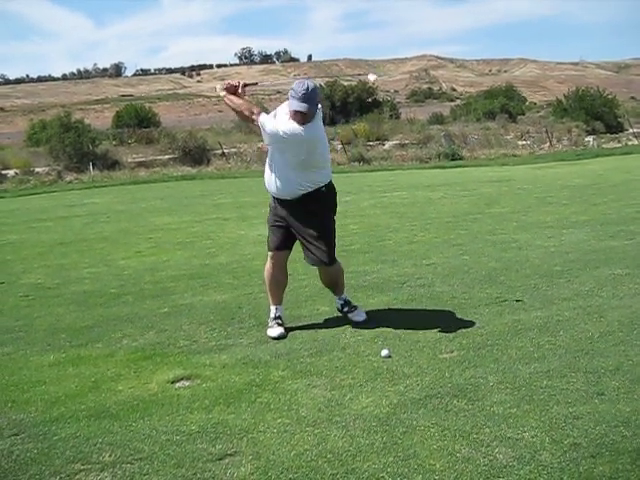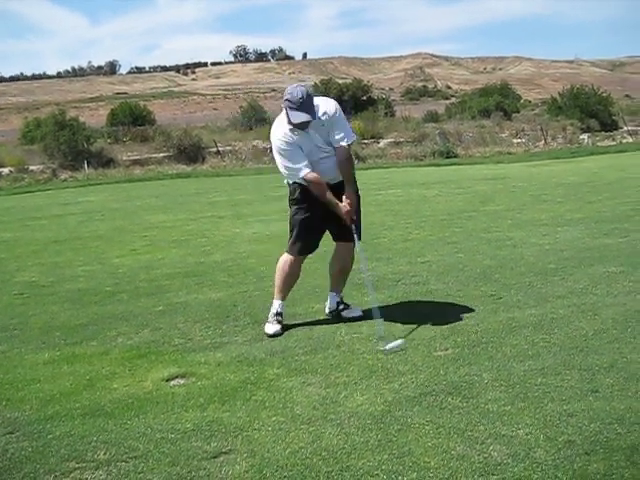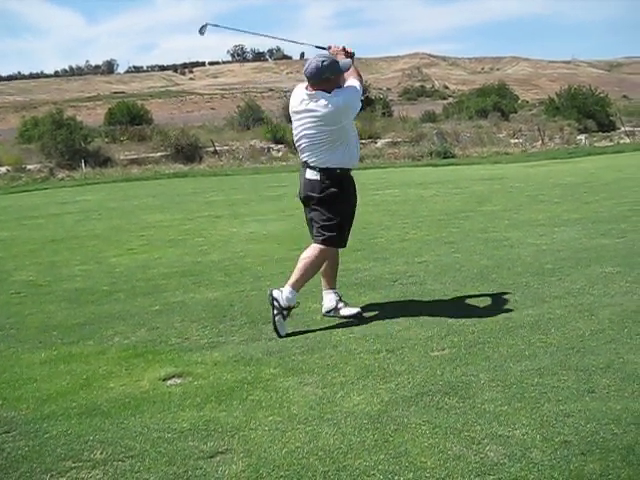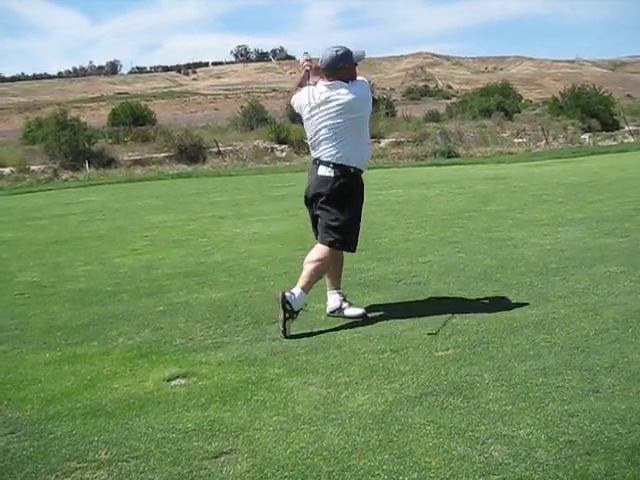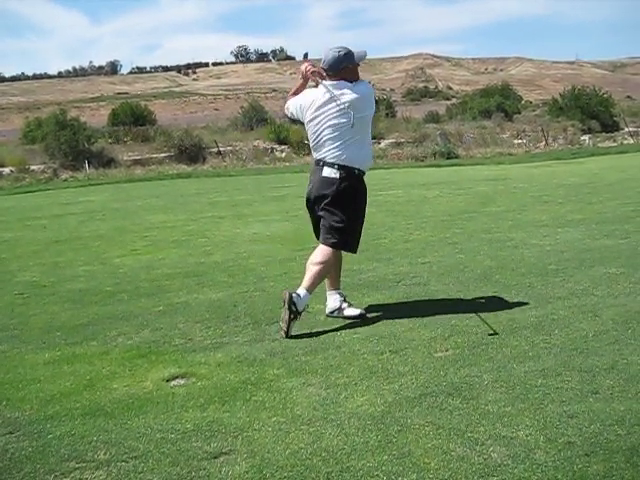
dt=0.3s
person 1, frame 1
left shoulder: (303, 133)
right shoulder: (287, 108)
left elbow: (256, 117)
right elbow: (263, 117)
left wrist: (229, 97)
right wrist: (238, 96)
left hip: (313, 201)
right hip: (282, 199)
left knee: (325, 261)
right knee: (276, 256)
left ankle: (342, 301)
right ankle: (275, 314)
person 1, frame 2
left shoulder: (329, 108)
right shoulder: (282, 137)
left elbow: (344, 151)
right elbow: (309, 177)
left wrist: (350, 193)
right wrist: (334, 204)
left hip: (340, 187)
right hip: (307, 193)
left knee: (346, 245)
right knee: (296, 253)
left ankle: (335, 301)
right ankle: (276, 310)
person 1, frame 3
left shoulder: (300, 92)
right shoulder: (338, 105)
left elbow: (338, 86)
right elbow: (354, 82)
left wrist: (336, 57)
right wrist: (348, 60)
left hip: (316, 176)
right hip: (331, 182)
left knee: (330, 240)
right knee: (325, 242)
left ankle: (330, 299)
right ankle: (285, 296)
person 1, frame 4
left shoulder: (309, 95)
right shoulder: (359, 93)
left elbow: (294, 97)
right elbow: (356, 80)
left wrist: (307, 73)
right wrist: (320, 72)
left hip: (319, 174)
right hip: (342, 179)
left knee: (333, 240)
right knee: (329, 242)
left ankle: (335, 299)
right ankle: (294, 297)
person 1, frame 5
left shoulder: (309, 98)
right shoulder: (363, 93)
left elbow: (287, 106)
left wrist: (304, 80)
right wrist: (320, 77)
left hip: (320, 176)
right hip: (344, 180)
left knee: (333, 240)
right knee: (331, 243)
left ankle: (334, 299)
right ankle: (299, 297)
